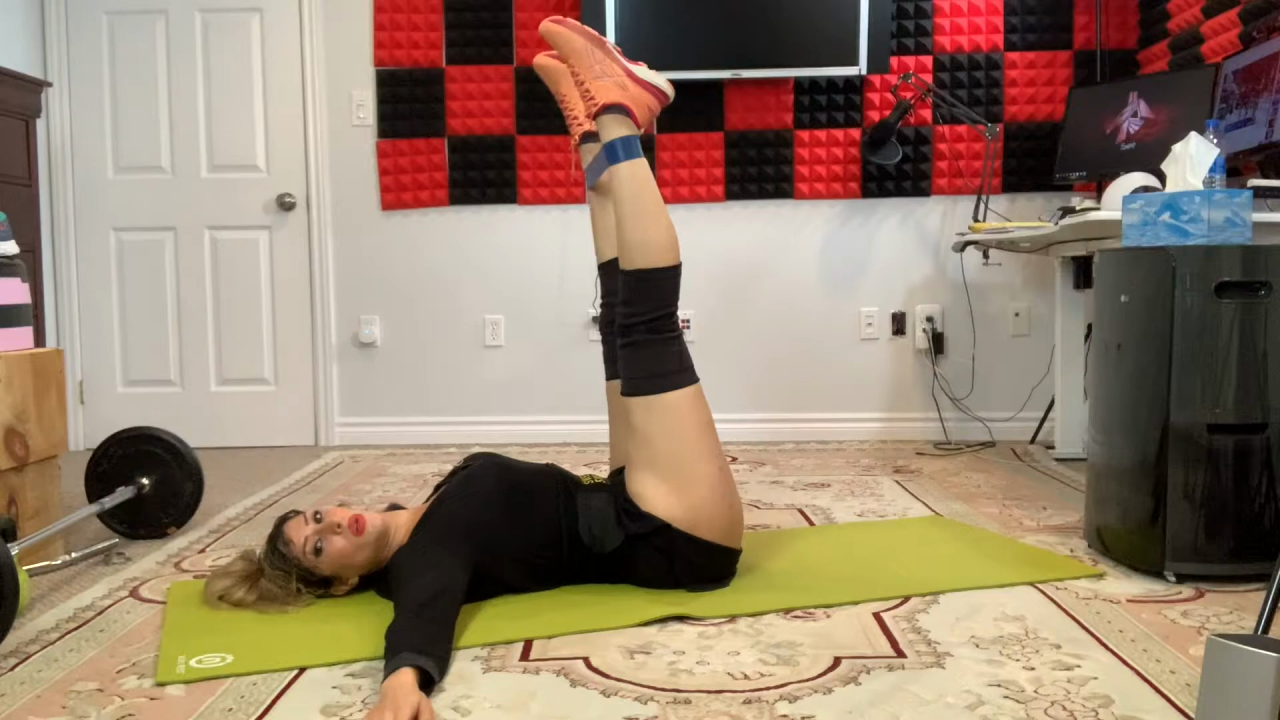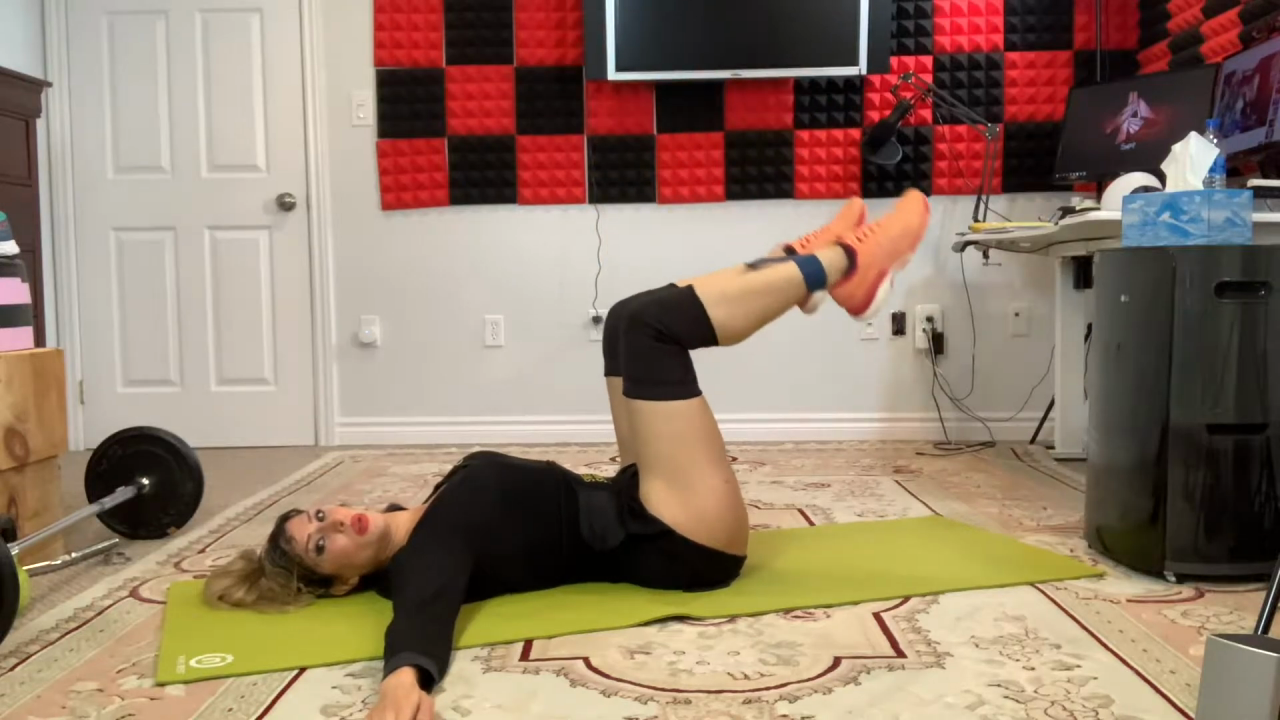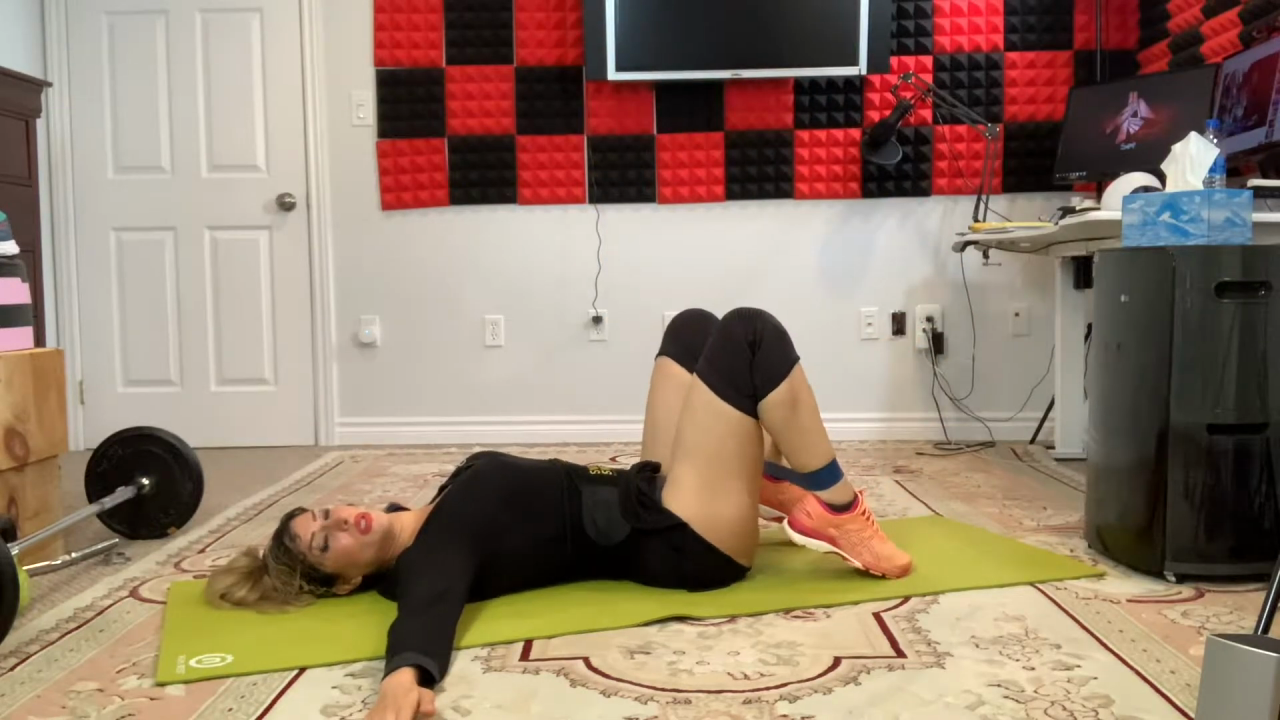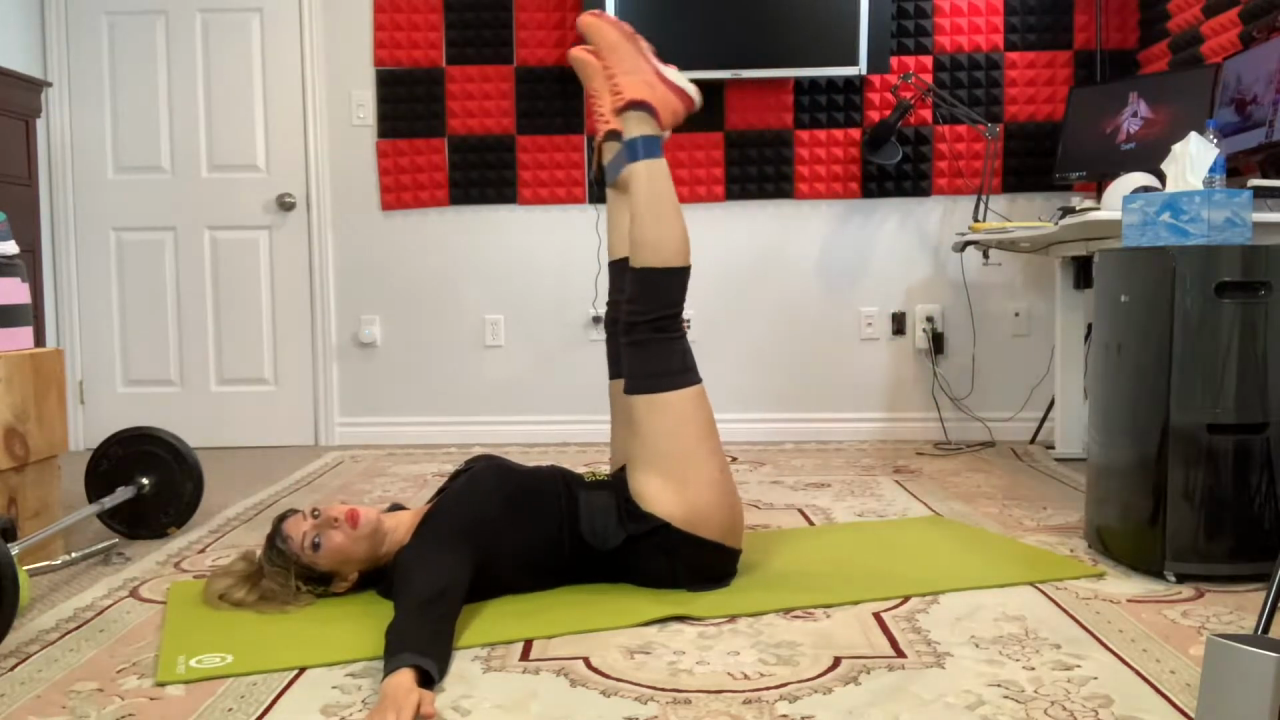
dt=1s
person 1, frame 1
left shoulder: (422, 522)
right shoulder: (418, 564)
right elbow: (424, 616)
left hip: (629, 517)
right hip: (678, 543)
right knee: (643, 323)
left ankle: (597, 133)
right ankle: (613, 121)
person 1, frame 2
left shoulder: (417, 522)
right shoulder: (413, 565)
right elbow: (422, 615)
left hip: (629, 512)
right hip: (681, 547)
left knee: (633, 323)
right knee: (646, 325)
left ankle: (808, 261)
right ankle: (841, 264)
person 1, frame 3
left shoulder: (424, 521)
right shoulder: (422, 564)
right elbow: (426, 615)
left hip: (642, 497)
right hip: (684, 544)
left knee: (695, 328)
right knee: (748, 334)
left ankle: (781, 485)
right ankle: (841, 513)
person 1, frame 4
left shoulder: (422, 525)
right shoulder: (418, 563)
right elbow: (424, 612)
left hip: (632, 514)
right hip: (680, 543)
right knee: (647, 319)
left ankle: (623, 133)
right ankle: (640, 118)
